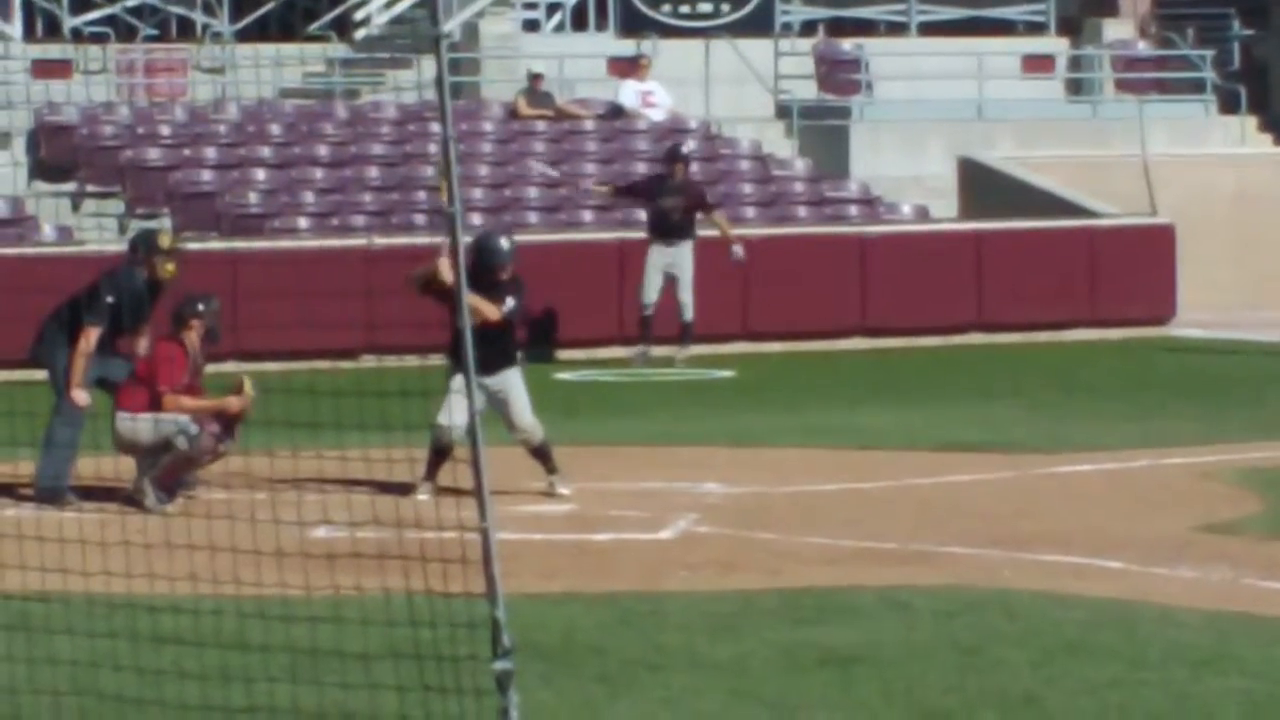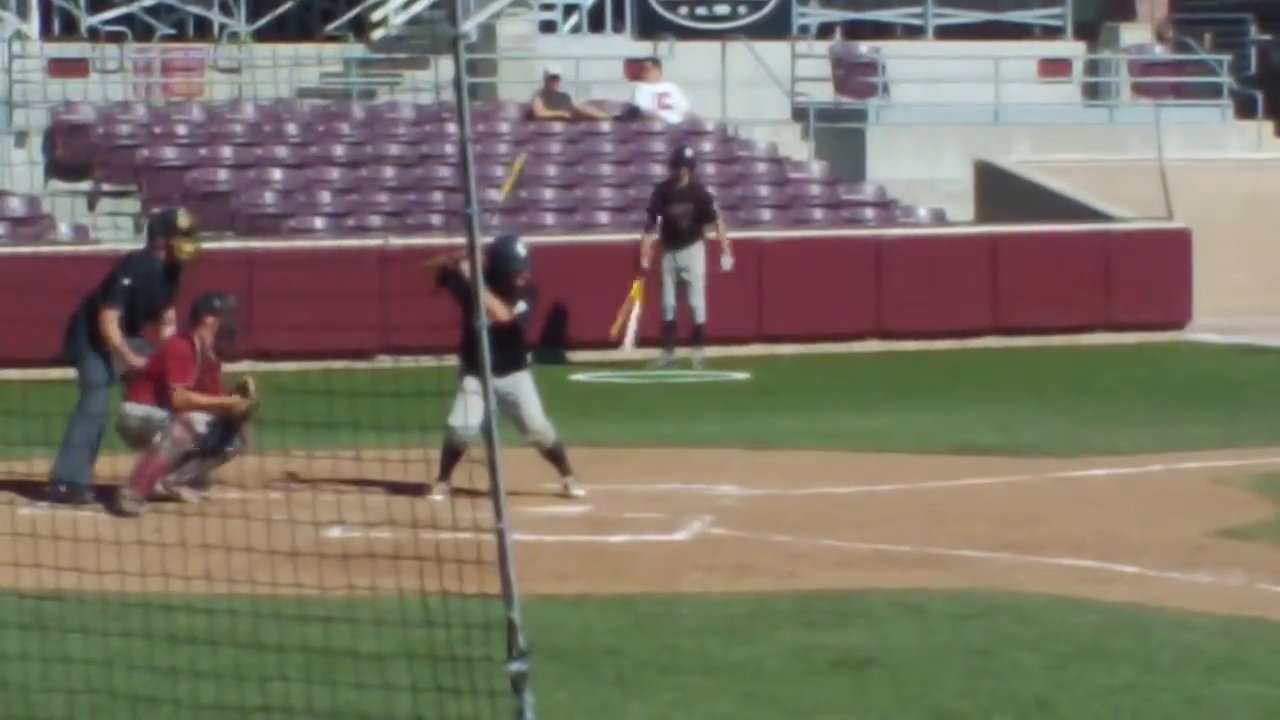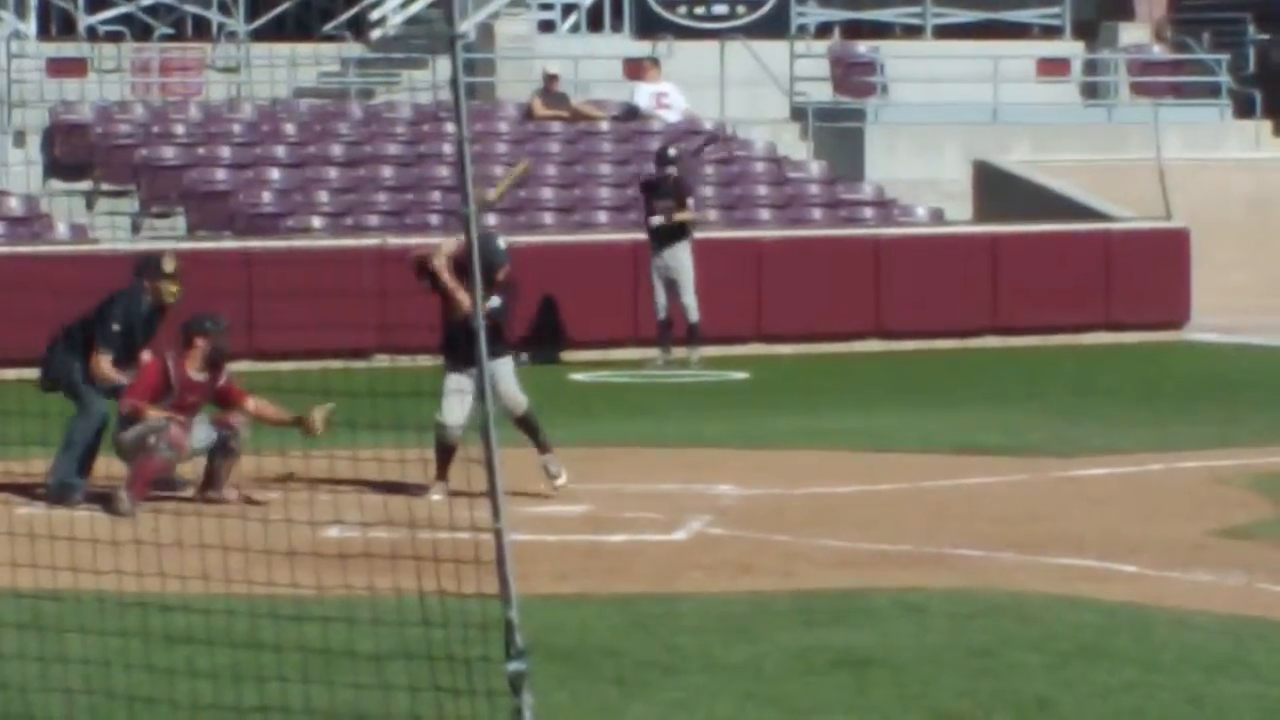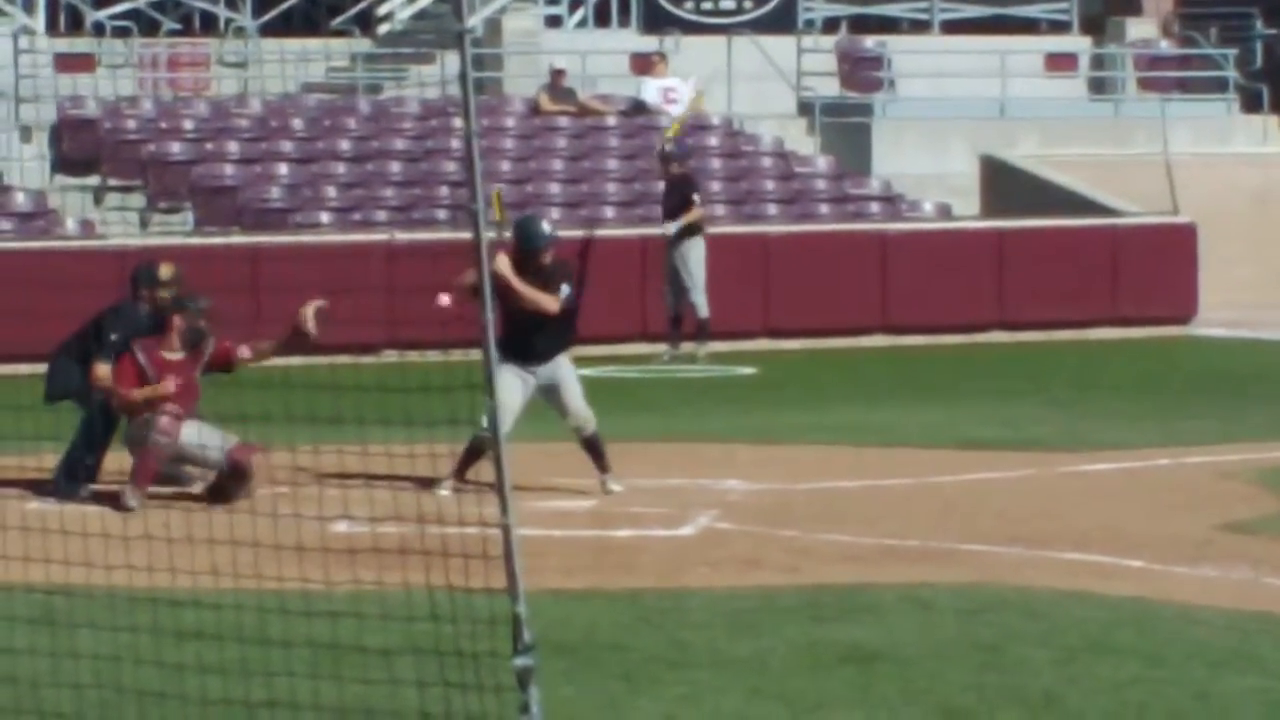
dt=0.7s
person 1, frame 1
left shoulder: (512, 285)
right shoulder: (462, 279)
left elbow: (493, 313)
right elbow: (416, 280)
left wrist: (453, 283)
right wrist: (437, 268)
left hip: (503, 370)
right hip: (465, 371)
left knee: (525, 425)
right knee: (448, 428)
left ankle: (554, 476)
right ankle: (428, 480)
person 1, frame 2
left shoulder: (526, 292)
right shoulder: (471, 282)
left elbow: (503, 314)
right elbow: (435, 269)
left wrist: (473, 279)
right wrist: (459, 261)
left hip: (514, 373)
right hip: (475, 373)
left knee: (538, 428)
right knee: (461, 430)
left ankle: (568, 478)
right ankle: (442, 480)
person 1, frame 3
left shoulder: (502, 286)
right shoulder: (455, 271)
left elbow: (471, 310)
right elbow: (415, 259)
left wrist: (444, 273)
right wrist: (443, 254)
left hip: (495, 358)
right hip: (459, 365)
left knee: (512, 399)
right knee: (449, 425)
left ankle: (547, 455)
right ankle: (440, 480)
person 1, frame 4
left shoulder: (560, 270)
right shoulder: (505, 270)
left elbow: (553, 306)
right elbow: (462, 284)
left wrist: (511, 278)
right wrist: (487, 269)
left hip: (554, 361)
right hip: (514, 364)
left knee: (580, 417)
right knee: (492, 428)
left ankle: (605, 474)
right ankle: (456, 474)
person 2, frame 1
left shoulder: (151, 284)
right shoulder: (115, 285)
left elbow: (141, 329)
right elbow: (87, 339)
right wrist: (76, 386)
left hip: (104, 347)
right hip: (65, 342)
right knee: (73, 406)
right ankle: (50, 485)
person 2, frame 2
left shoulder: (172, 268)
right shoulder: (132, 268)
left elbow: (166, 315)
right elbow: (106, 321)
right wrist: (129, 357)
left hip: (132, 339)
right hip: (96, 338)
right knee: (97, 403)
right ankle: (67, 482)
person 2, frame 3
left shoulder: (154, 306)
right shoulder: (122, 307)
left elbow: (138, 344)
right elbow: (99, 367)
left hip: (111, 362)
right hip: (72, 359)
right knee: (95, 408)
right ankle: (64, 483)
person 2, frame 4
left shoulder: (154, 316)
right shoulder: (122, 318)
right elbow: (100, 377)
left hip: (110, 367)
right hip: (75, 369)
right knee: (105, 406)
right ankle: (69, 480)
person 3, frame 1
left shoulder: (693, 188)
right shoulder: (651, 184)
left elbow: (712, 212)
right elbow: (624, 190)
left wrist: (733, 240)
right wrist: (599, 189)
left hip: (682, 248)
right hip: (657, 247)
left knee: (685, 299)
right knee: (647, 298)
left ankle: (683, 351)
right ankle: (644, 347)
person 3, frame 2
left shoulder: (699, 191)
right shoulder: (662, 191)
left elbow: (716, 221)
right elbow: (651, 222)
left wrist: (726, 252)
right wrist: (645, 255)
left hip: (693, 250)
right hip: (669, 251)
left knee: (696, 302)
right knee: (668, 303)
left ankle: (698, 352)
right ankle: (667, 351)
person 3, frame 3
left shoulder: (681, 185)
right shoulder: (651, 183)
left elbow: (691, 214)
right elbow: (646, 177)
left wrist: (665, 218)
right wrist: (664, 172)
left hip: (678, 248)
right hip: (656, 250)
left knee: (688, 299)
right knee: (660, 302)
left ankle: (694, 349)
right ankle: (665, 350)
person 3, frame 4
left shoulder: (688, 181)
right shoulder: (671, 181)
left elbow: (700, 209)
left wrist: (677, 224)
left hip: (691, 244)
right hip: (673, 245)
left knee: (697, 295)
right knee: (673, 297)
left ankle: (702, 344)
right ankle: (674, 344)
person 4, frame 1
left shoulder: (193, 356)
right shoulder: (170, 351)
left elbow: (193, 402)
right elbow: (168, 402)
left wrist: (230, 405)
right wrist: (220, 404)
left hip: (156, 425)
right hip: (133, 425)
left knee: (222, 433)
right knee: (202, 431)
left ankle: (162, 477)
right ankle: (150, 486)
person 4, frame 2
left shoulder: (214, 355)
right shoulder: (182, 347)
left elbow: (216, 406)
right elbow: (177, 399)
left wrist: (239, 402)
right wrist: (227, 403)
left hip: (176, 419)
right hip: (139, 414)
left knee: (233, 436)
right knee: (179, 430)
left ankle: (170, 481)
right ankle: (132, 495)
person 4, frame 3
left shoulder: (215, 376)
right shoulder: (160, 367)
left elbow: (253, 405)
right elbow: (128, 407)
left wrist: (297, 420)
right wrist: (170, 416)
right hip: (133, 438)
left knee: (234, 422)
right knee: (175, 431)
left ankle: (213, 489)
right ankle: (128, 495)
person 4, frame 4
left shoulder: (204, 349)
right shoulder: (140, 354)
left elbow: (249, 352)
right elbow: (118, 400)
left wrist: (296, 334)
right wrist: (156, 390)
left hip: (185, 431)
right hip: (146, 432)
left knee: (244, 458)
right knee: (165, 421)
left ankle: (220, 490)
right ankle: (134, 489)
